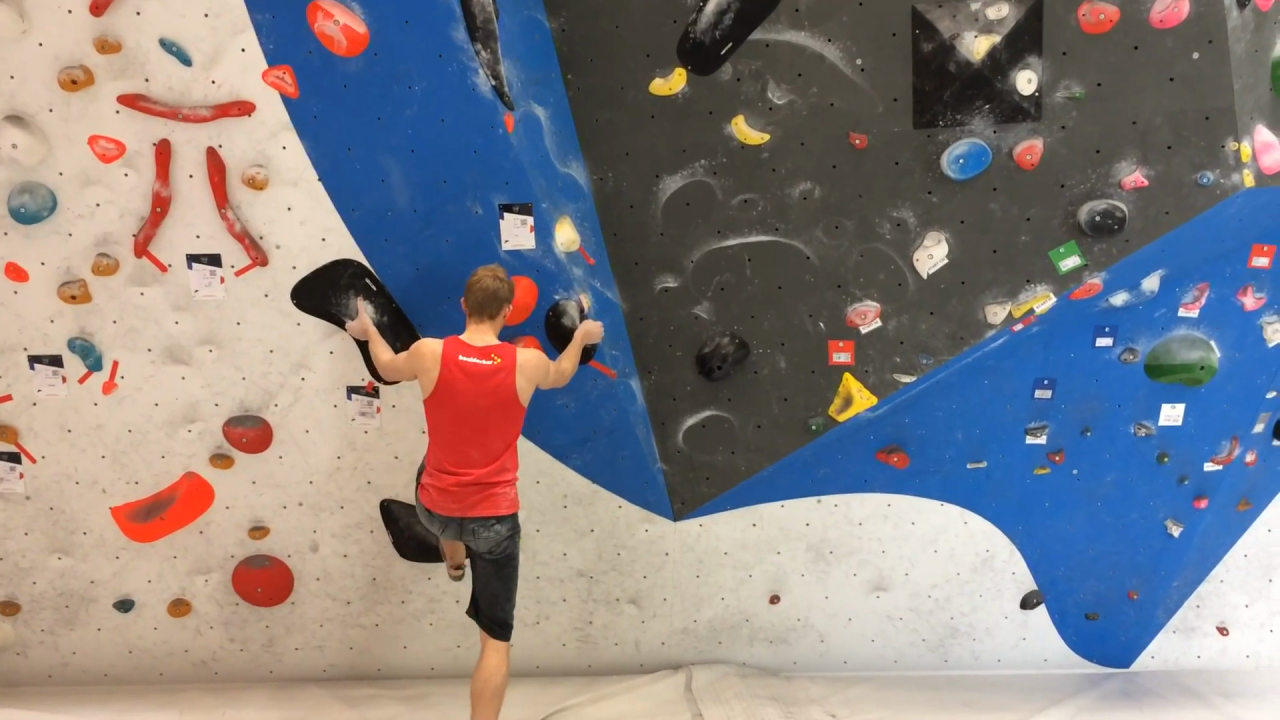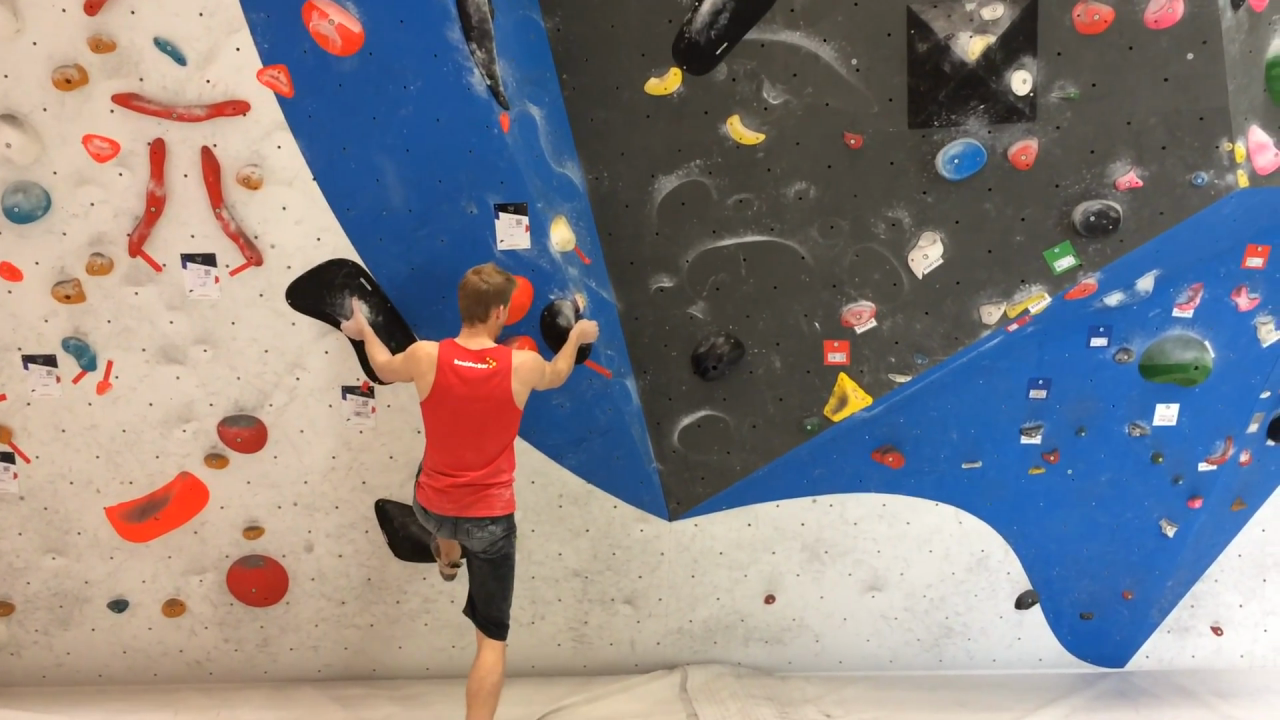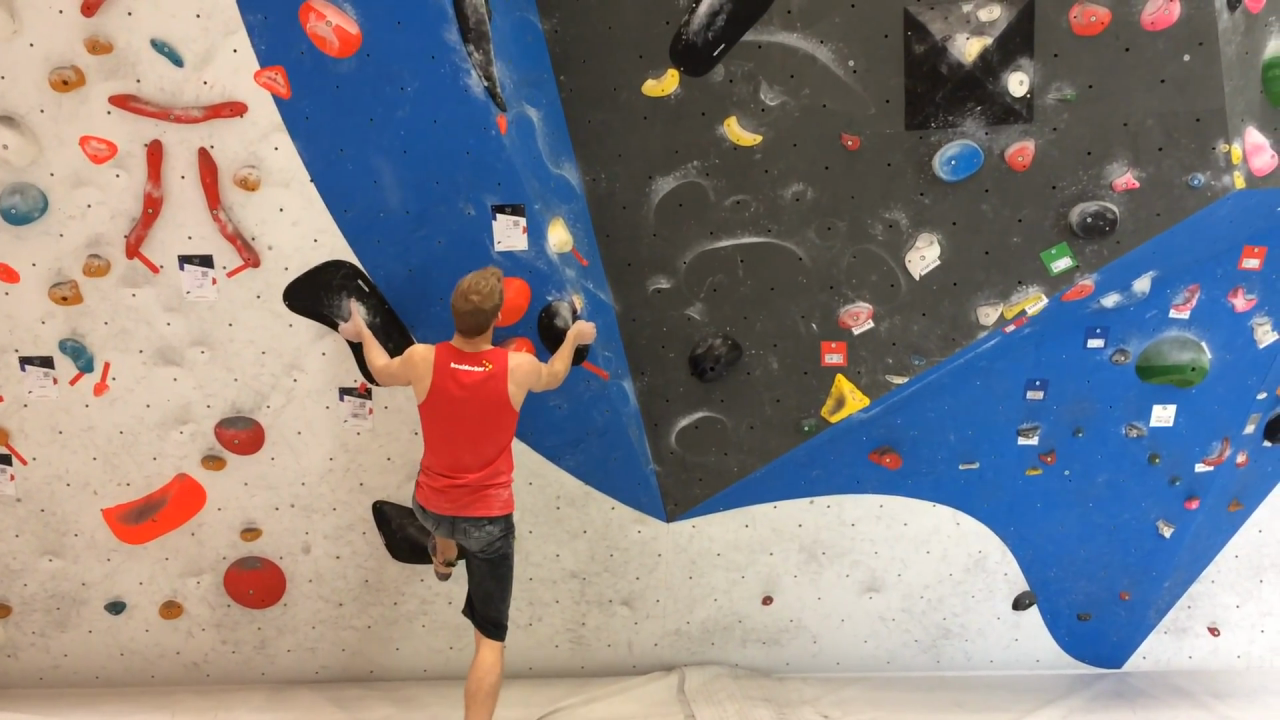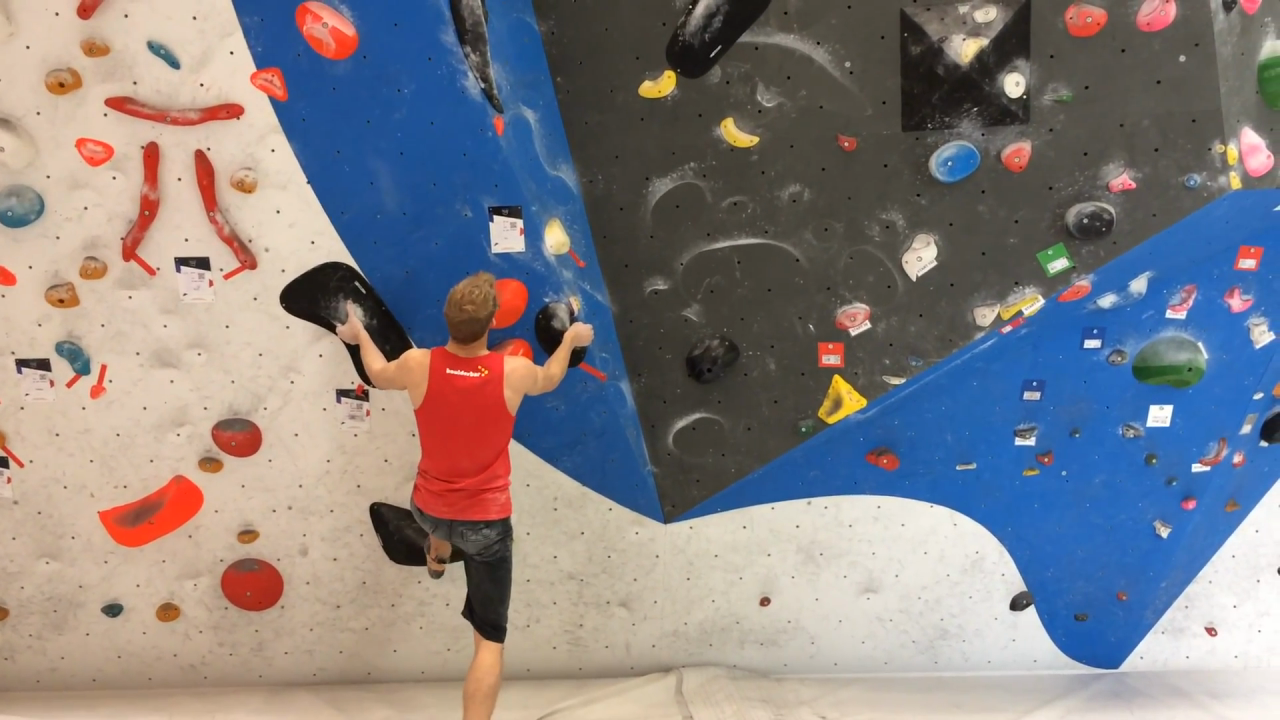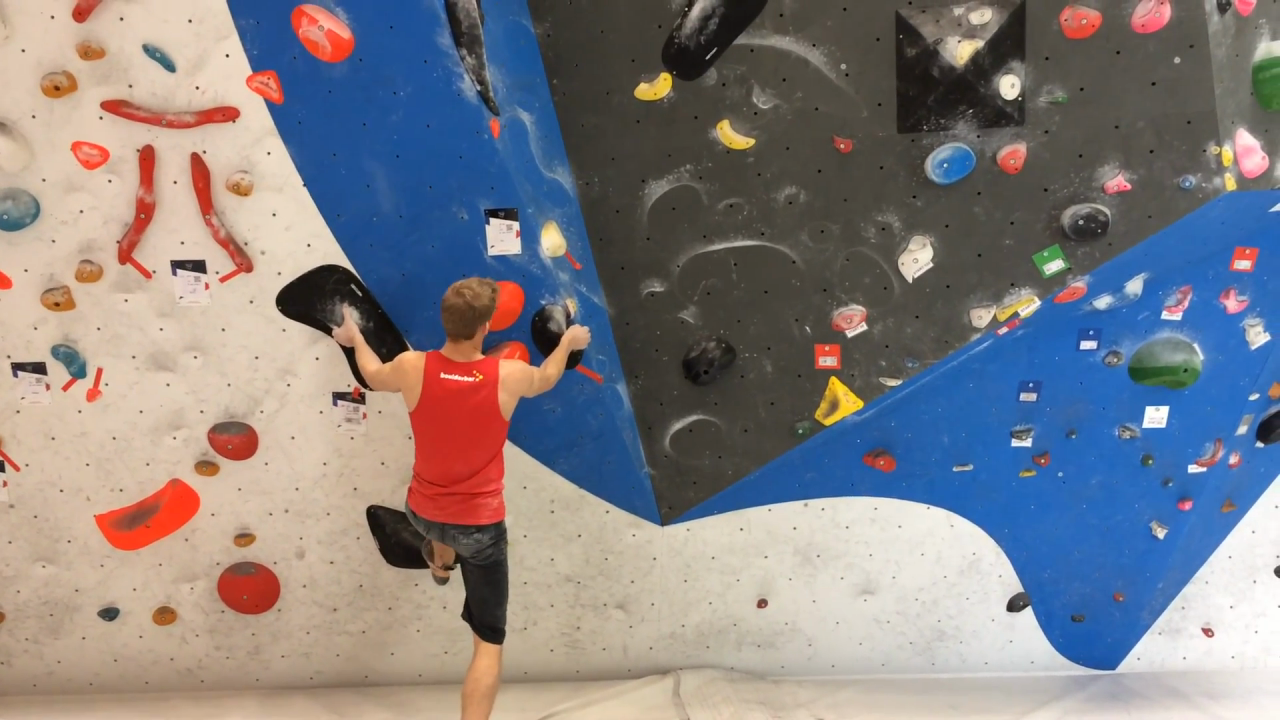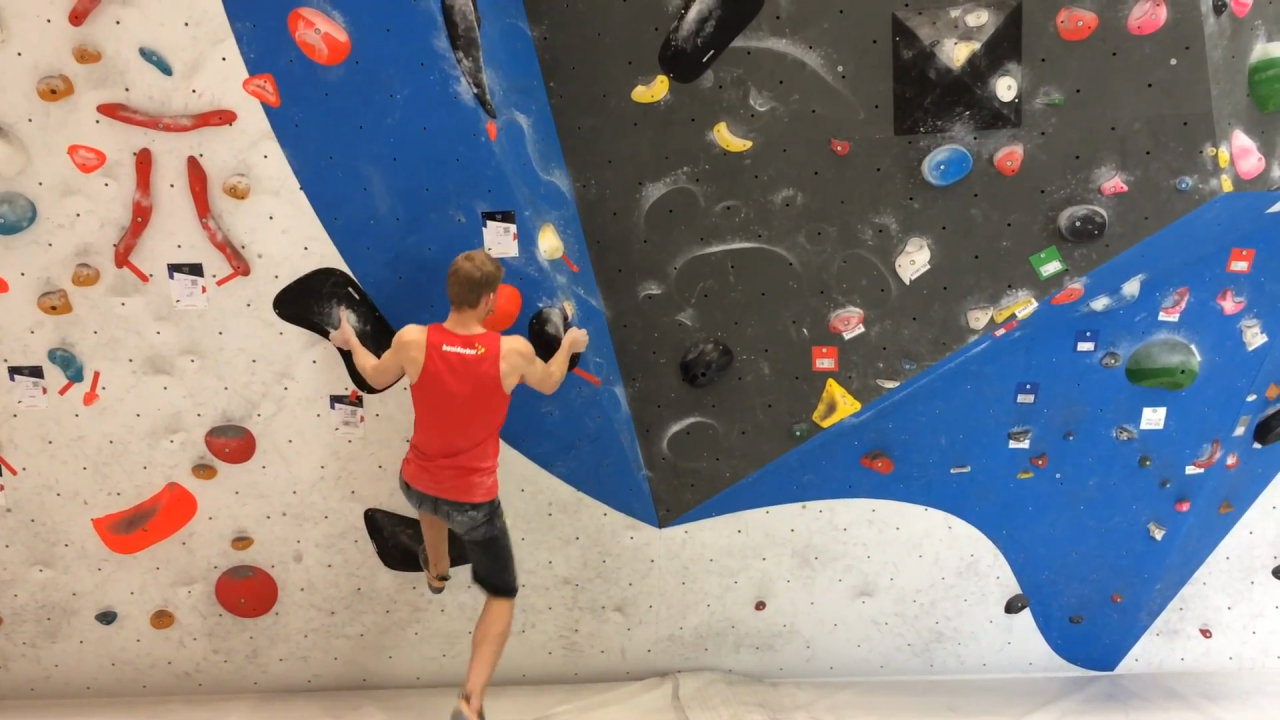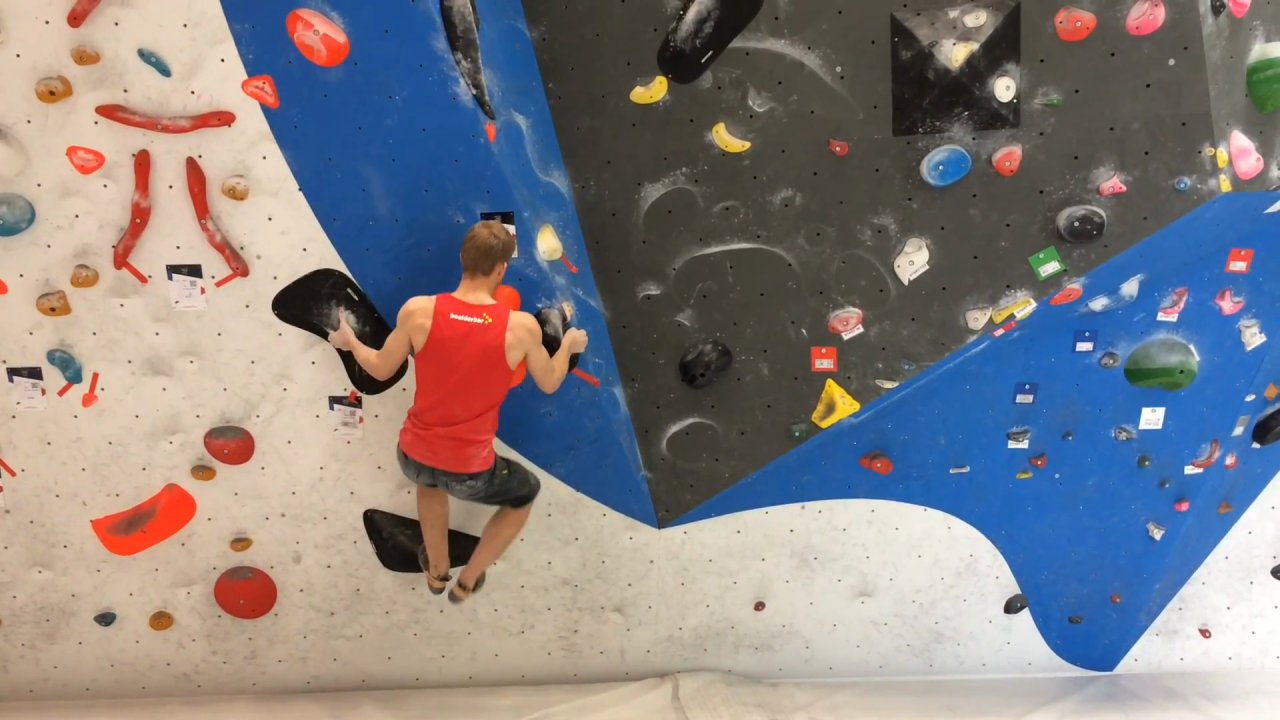
dt=0.3s
person 1, frame 1
left shoulder: (428, 353)
right shoulder: (527, 363)
left elbow: (388, 368)
right elbow: (561, 374)
left wrist: (368, 330)
right wrist: (582, 337)
left hip: (436, 508)
right hip: (495, 516)
right knee: (495, 639)
left ankle: (454, 558)
person 1, frame 2
left shoulder: (425, 356)
right shoulder: (522, 366)
left elbow: (384, 369)
right elbow: (557, 375)
left wrist: (363, 330)
right wrist: (577, 337)
left hip: (432, 509)
right hip: (491, 517)
right knee: (492, 639)
left ankle: (448, 557)
person 1, frame 3
left shoulder: (421, 360)
right shoulder: (519, 368)
left elbow: (382, 372)
right elbow: (554, 376)
left wrist: (362, 332)
right wrist: (574, 337)
left hip: (431, 507)
right hip: (489, 517)
right knee: (490, 638)
left ankle: (444, 556)
person 1, frame 4
left shoulder: (416, 365)
right shoulder: (515, 372)
left elbow: (379, 375)
right elbow: (550, 378)
left wrist: (358, 334)
right wrist: (571, 339)
left hip: (428, 509)
right hip: (487, 521)
right knee: (489, 640)
left ankle: (438, 554)
person 1, frame 5
left shoulder: (411, 368)
right shoulder: (509, 376)
left elbow: (374, 376)
right elbow: (546, 379)
left wrist: (354, 336)
right wrist: (568, 342)
left hip: (423, 511)
right hip: (480, 524)
right knee: (489, 641)
left ankle: (441, 561)
person 1, frame 6
left shoulder: (411, 341)
right shoulder: (513, 352)
left elbow: (376, 376)
right elbow: (548, 382)
left wrist: (350, 340)
right wrist: (569, 344)
left hip: (415, 486)
right hip: (474, 500)
right knee: (501, 596)
left ankle: (437, 570)
person 1, frame 7
left shoulder: (417, 312)
right shoulder: (521, 327)
left elbow: (381, 368)
right elbow: (549, 383)
left wrist: (349, 341)
right wrist: (570, 344)
left hip: (414, 456)
right hip: (470, 470)
left knee: (431, 479)
right knee: (524, 495)
left ankle: (437, 572)
right ankle: (466, 581)
